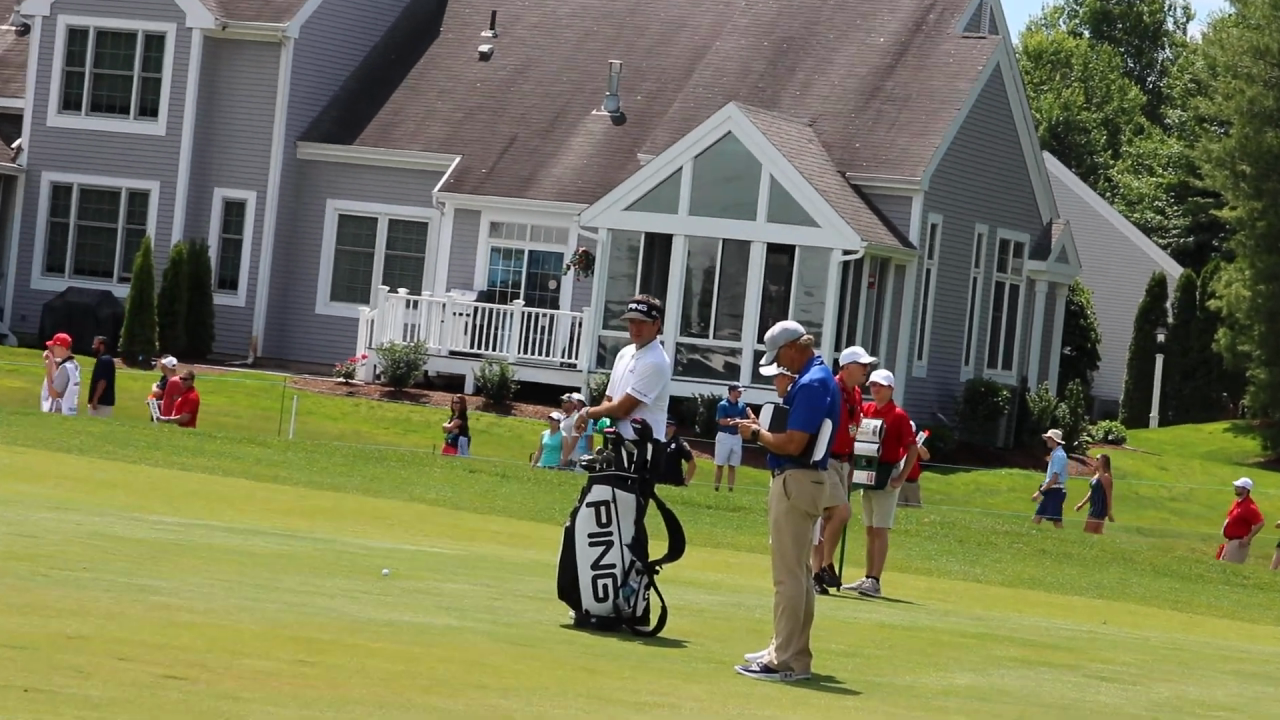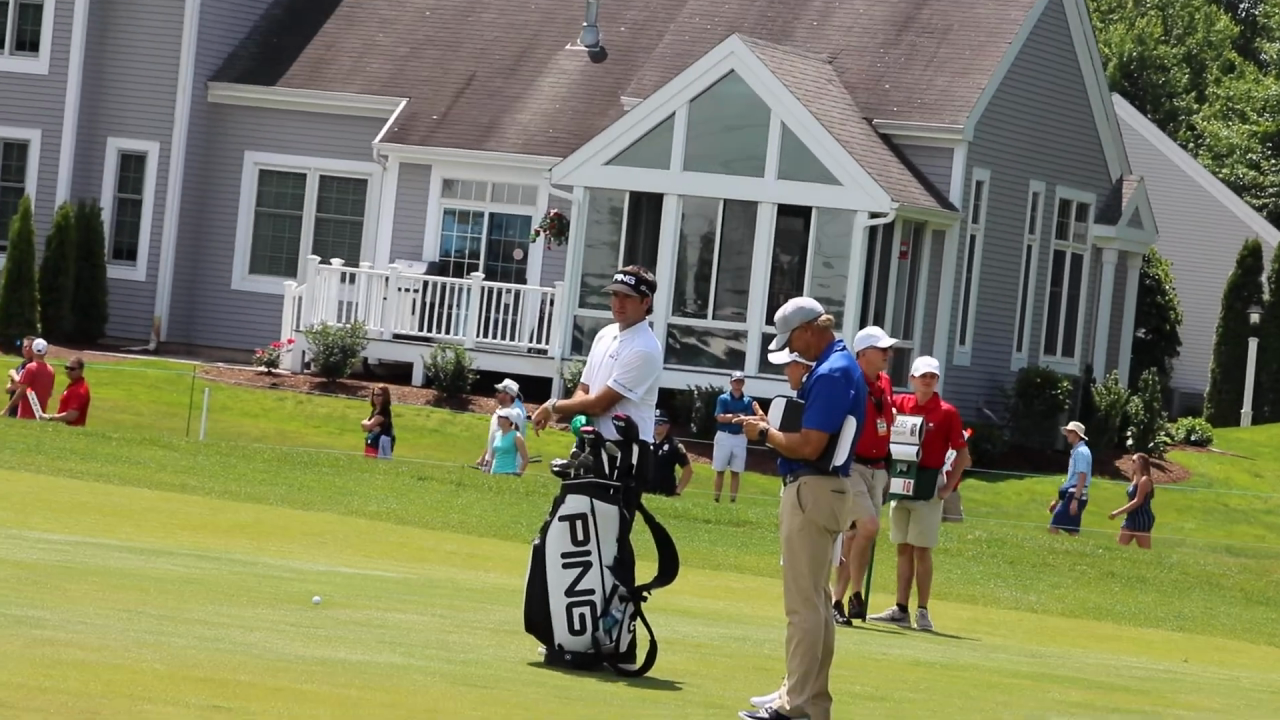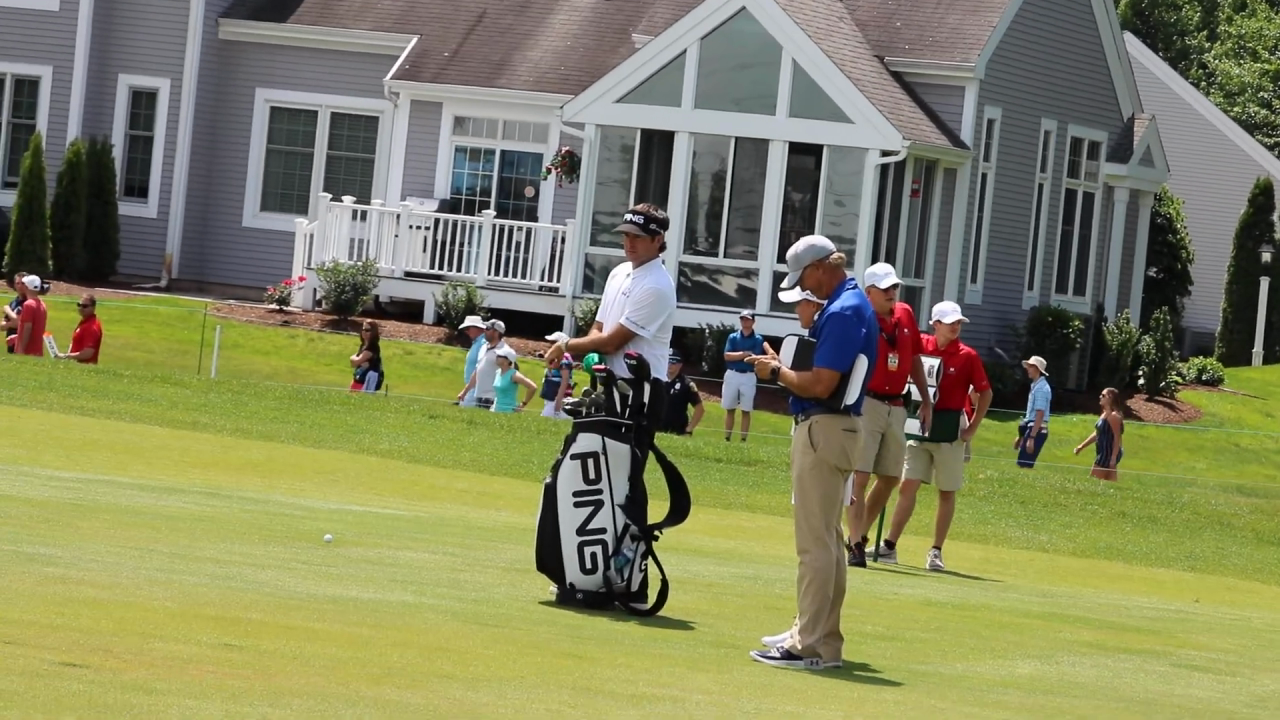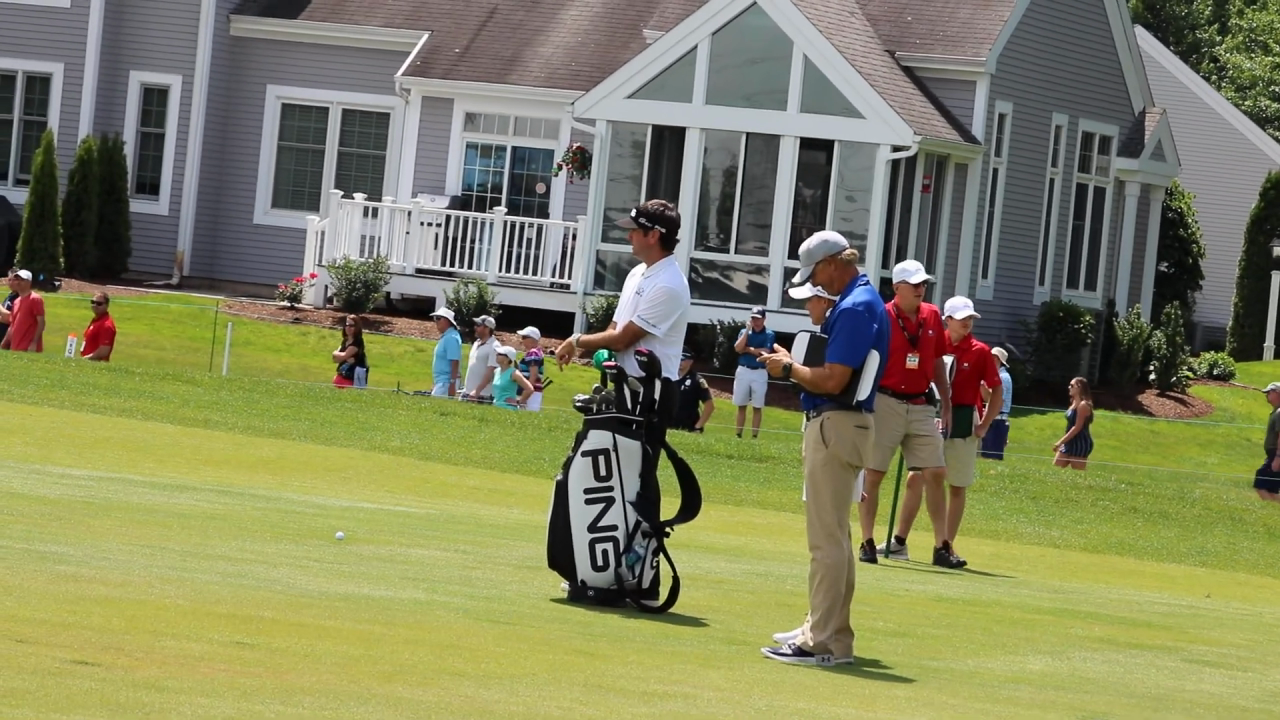
dt=0.5s
person 1, frame 1
left shoulder: (811, 383)
right shoulder: (818, 377)
left elbow: (793, 444)
left wrist: (756, 434)
right wrist: (763, 427)
left hip: (795, 482)
right hip: (803, 480)
left knee: (789, 575)
right knee: (796, 572)
left ankle: (787, 660)
right ankle: (788, 650)
person 1, frame 2
left shoulder: (831, 373)
right shoulder: (838, 366)
left elbow: (809, 446)
left wrist: (764, 434)
right wrist: (772, 425)
left hip: (812, 491)
right hip: (820, 489)
left knee: (803, 603)
right knee: (814, 600)
person 1, frame 3
left shoulder: (843, 311)
right shoulder: (850, 304)
left elbow: (821, 385)
left wrist: (776, 372)
right wrist: (783, 364)
left hip: (823, 430)
right hip: (831, 428)
left knee: (815, 542)
right knee: (825, 539)
left ankle: (813, 645)
right ankle: (815, 632)
person 1, frame 4
left shoulder: (855, 307)
right shoulder: (860, 301)
left elbow: (832, 381)
left wrist: (788, 369)
right wrist: (793, 360)
left hip: (836, 426)
right hip: (840, 425)
left knee: (826, 538)
right knee: (833, 536)
right ankle: (825, 628)
person 2, frame 1
left shoulder: (856, 394)
left wrist: (850, 466)
left hip: (843, 462)
left knee: (828, 518)
right knee: (842, 511)
left ankle: (816, 573)
right ankle: (826, 566)
person 2, frame 2
left shoulder: (885, 382)
left wrist: (887, 469)
left hip: (877, 469)
right hip: (850, 467)
left knee: (855, 536)
right knee: (869, 527)
left ankle: (837, 602)
right ankle: (855, 595)
person 2, frame 3
left shoulder: (906, 314)
left elbow: (915, 359)
left wrist: (926, 400)
left hip: (896, 407)
right hip: (865, 404)
left knee: (890, 478)
right knee: (860, 476)
left ankle: (859, 535)
right ankle: (855, 544)
person 2, frame 4
left shoulder: (932, 316)
left elbow: (937, 362)
left wrist: (946, 404)
left hip: (921, 406)
right hip: (886, 403)
left knee: (935, 473)
right knee: (873, 474)
left ankle: (940, 546)
right ankle: (868, 543)
person 3, frame 1
left shoulder: (899, 415)
right shoulder: (865, 410)
left elbow: (912, 448)
left wrist: (901, 478)
left hip: (887, 475)
left knee: (881, 530)
right knee: (870, 530)
left ankle: (875, 581)
right ankle: (868, 578)
person 3, frame 2
left shoulder: (947, 412)
right shoulder: (899, 404)
left elbow: (963, 451)
left wrist: (949, 485)
left knee: (922, 550)
right knee: (903, 548)
left ankle: (922, 611)
right ankle: (901, 610)
person 3, frame 3
left shoulder: (968, 356)
right shoulder: (920, 345)
left elbow: (986, 393)
left wrist: (973, 428)
left hip: (951, 428)
left knee: (947, 492)
right knee: (908, 485)
left ankle: (936, 552)
right ankle: (889, 546)
person 3, frame 4
left shoulder: (981, 351)
left elbow: (996, 388)
left wrist: (985, 424)
left hip: (964, 422)
left knee: (957, 487)
left ankle: (947, 545)
